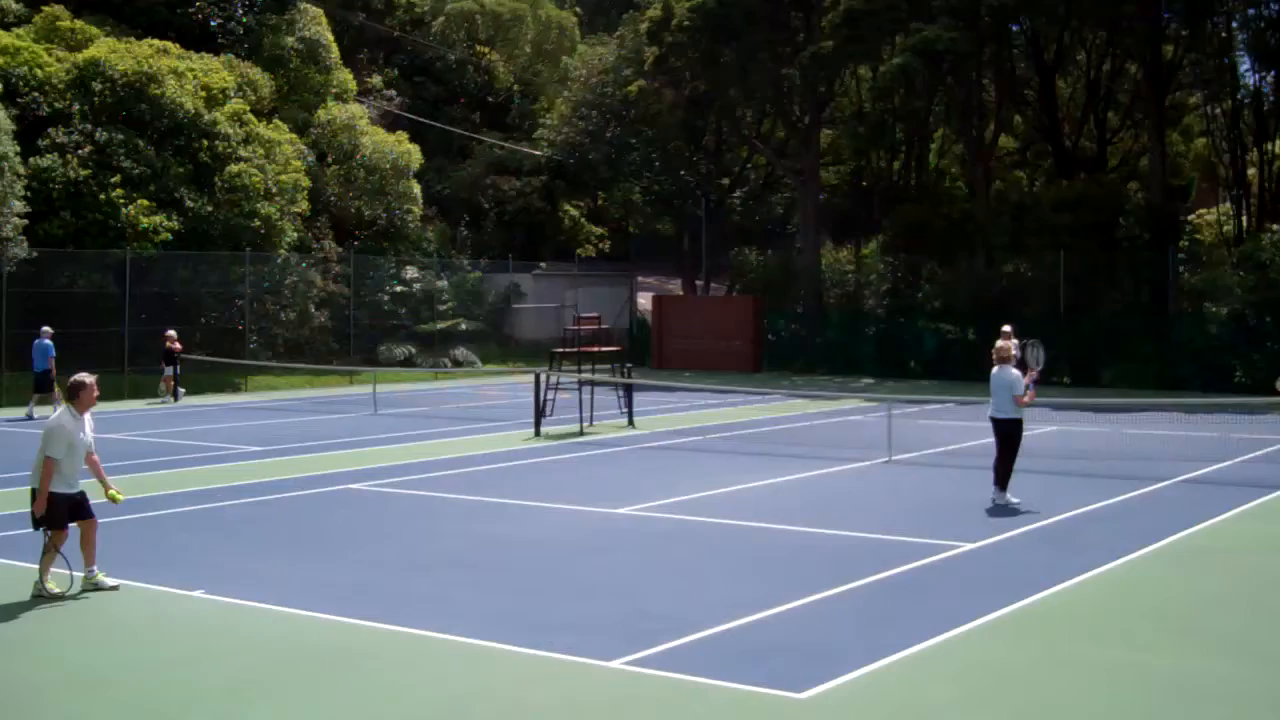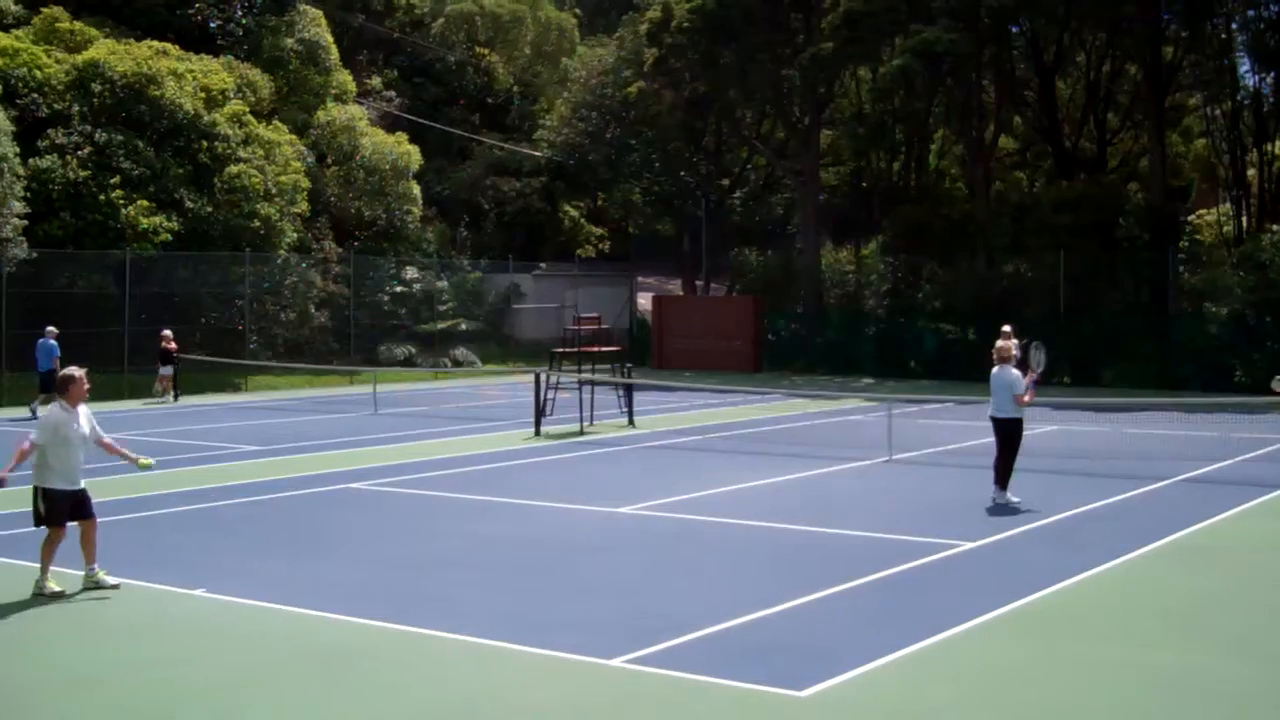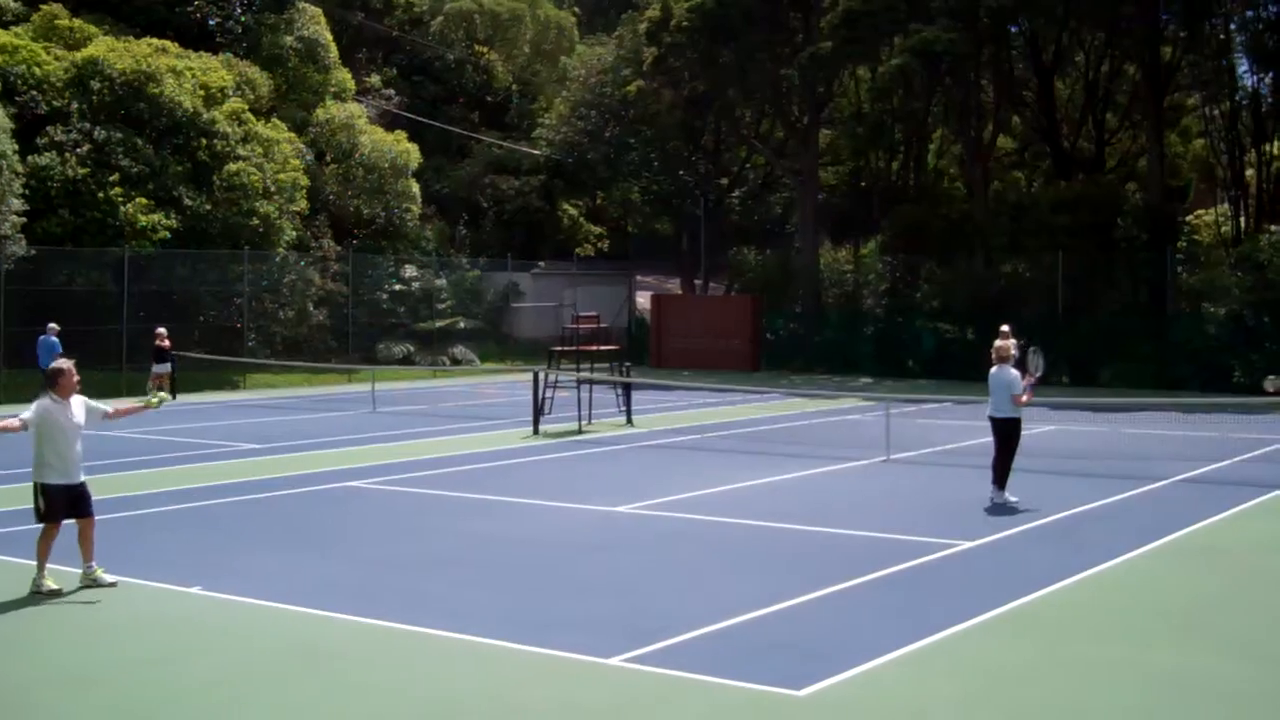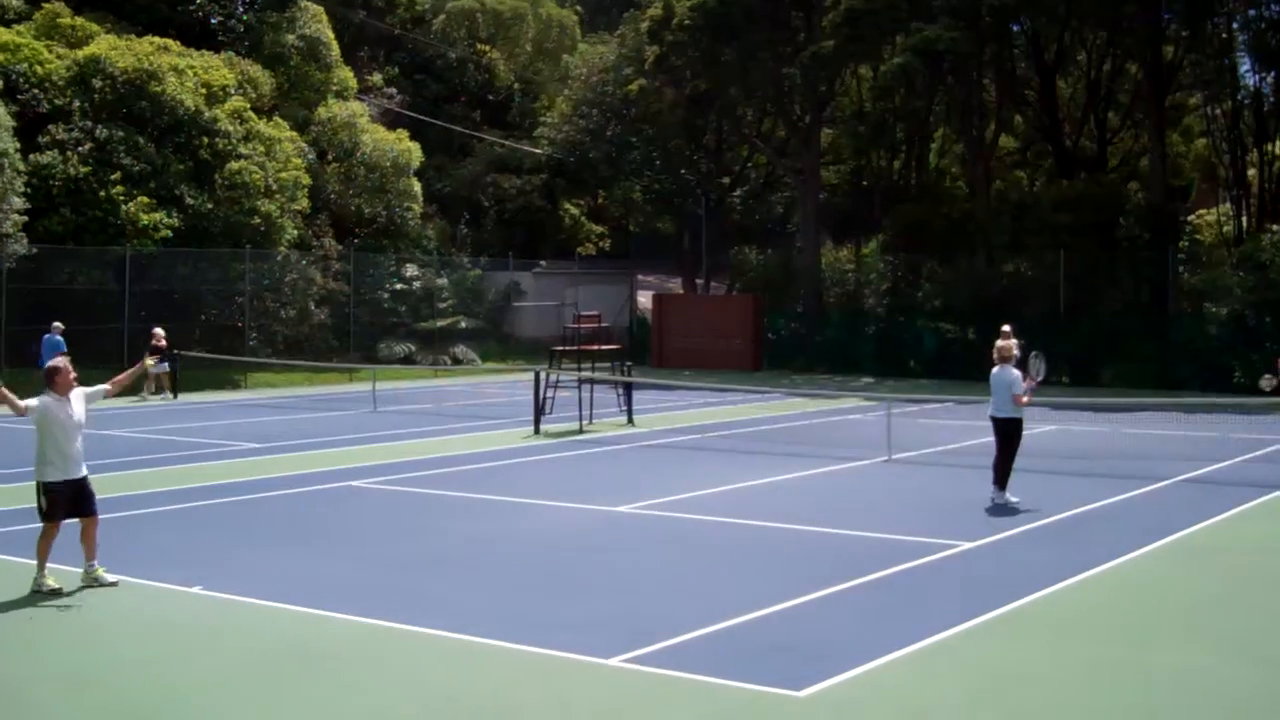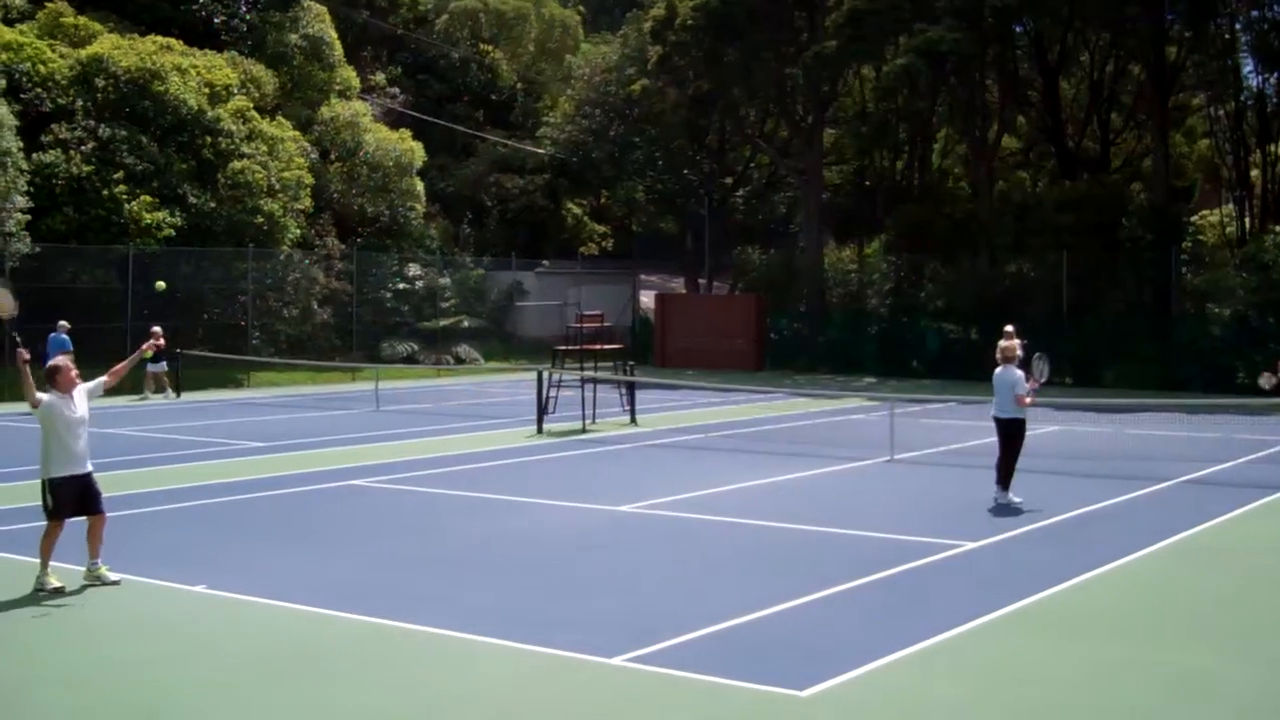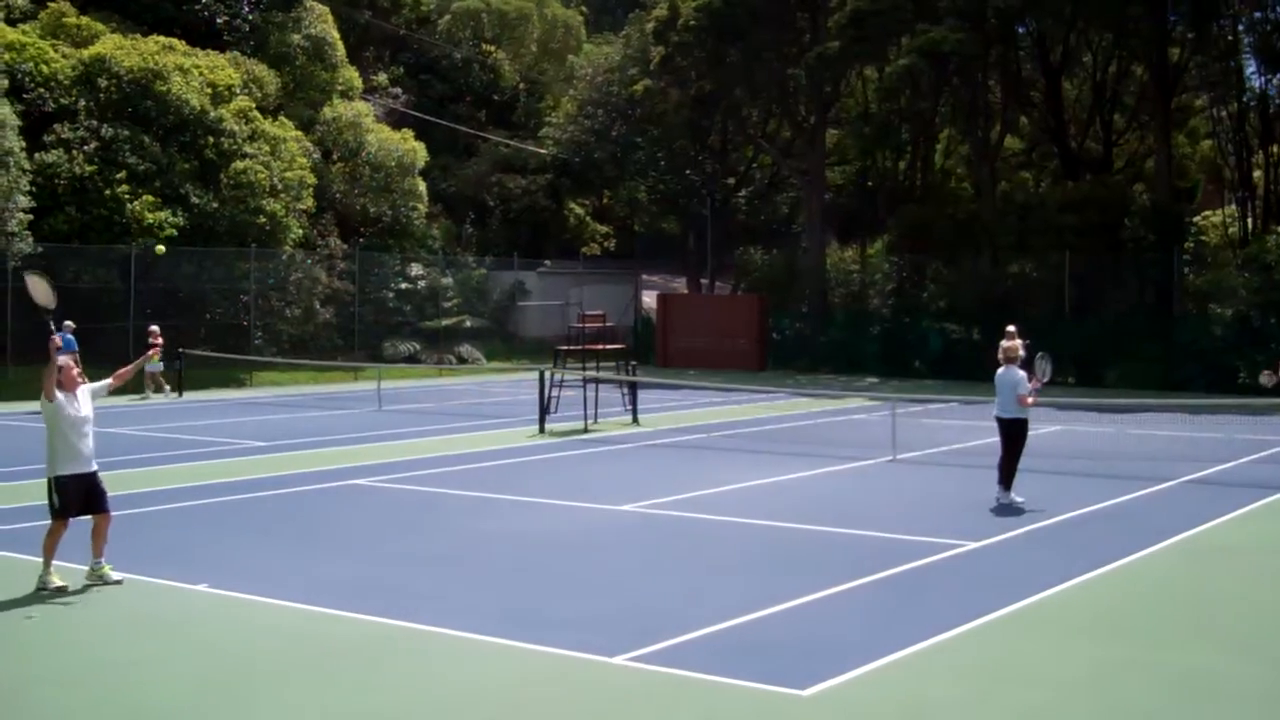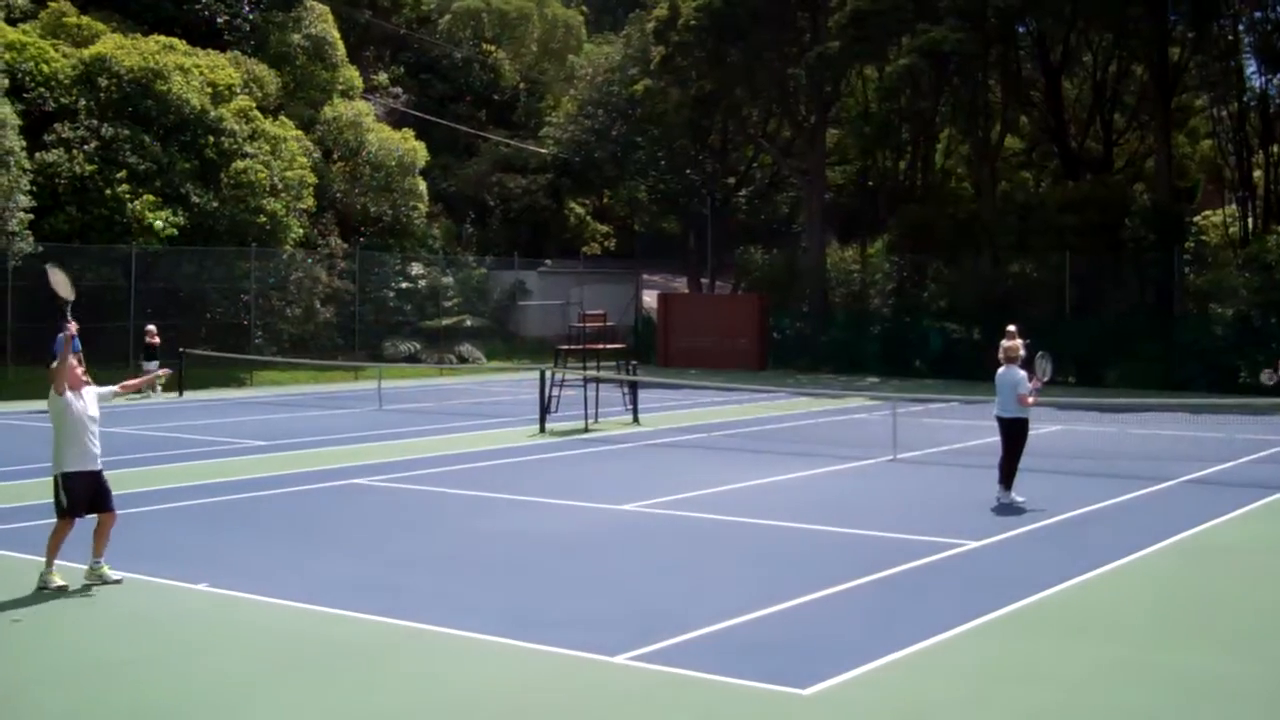
dt=0.1s
person 1, frame 1
left shoulder: (86, 419)
right shoulder: (62, 423)
left elbow: (90, 456)
right elbow: (49, 462)
left wrist: (106, 485)
right wrist: (41, 499)
left hip: (72, 487)
right hip: (51, 489)
left knee: (90, 523)
right knee: (59, 533)
left ankle: (91, 575)
right ankle: (42, 582)
person 1, frame 2
left shoulder: (83, 412)
right shoulder: (53, 417)
left elbow: (102, 440)
right elbow: (31, 445)
left wrist: (130, 457)
left hip: (74, 484)
right hip: (50, 485)
left knee: (90, 523)
right knee: (57, 531)
left ankle: (92, 574)
right ankle: (42, 580)
person 1, frame 3
left shoulder: (80, 402)
right shoulder: (43, 408)
left elbow: (111, 413)
right elbow: (19, 423)
left wrist: (143, 407)
left hip: (75, 478)
right hip: (49, 480)
left knee: (87, 521)
right knee: (52, 527)
left ankle: (90, 571)
right ankle: (40, 579)
person 1, frame 4
left shoulder: (80, 395)
right shoulder: (43, 404)
left elbow: (112, 387)
right elbow: (20, 408)
left wrist: (141, 367)
left hip: (78, 474)
right hip: (51, 478)
left knee: (91, 520)
right knee: (52, 526)
left ankle: (91, 570)
right ankle: (40, 577)
person 1, frame 5
left shoulder: (81, 392)
right shoulder: (47, 402)
left elbow: (111, 377)
right elbow: (30, 396)
left wrist: (138, 354)
right wrist: (24, 368)
left hip: (83, 471)
right hip: (56, 475)
left knee: (98, 518)
right knee: (56, 525)
left ankle: (94, 569)
right ankle: (43, 576)
person 1, frame 6
left shoulder: (86, 392)
right shoulder: (54, 401)
left elbow: (116, 380)
right elbow: (47, 388)
left wrist: (144, 360)
right wrist: (53, 354)
left hip: (88, 470)
right hip: (63, 473)
left knee: (103, 517)
right knee: (60, 524)
left ankle: (97, 568)
right ankle: (46, 574)
person 1, frame 7
left shoulder: (92, 392)
right shoulder: (60, 398)
left elbow: (121, 388)
right elbow: (60, 377)
left wrist: (151, 377)
right wrist: (67, 342)
left hip: (93, 468)
right hip: (69, 471)
left knee: (108, 516)
right knee: (66, 522)
left ankle: (96, 567)
right ankle: (47, 573)
